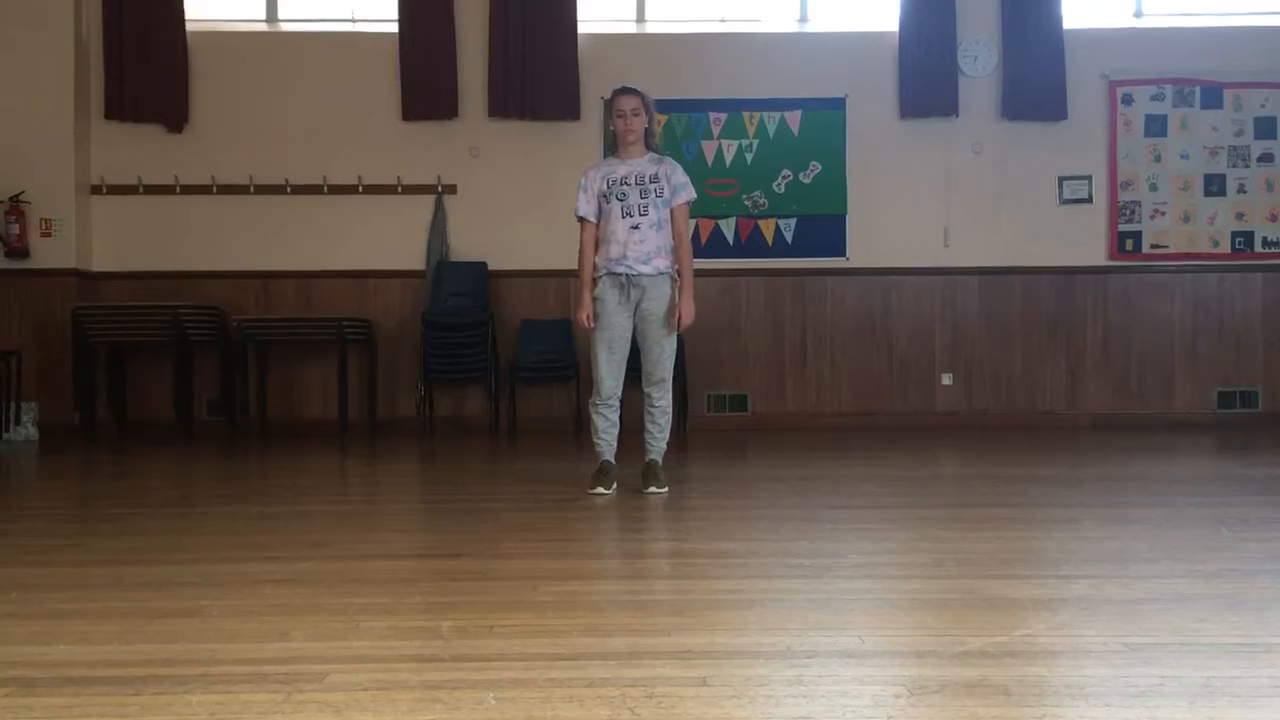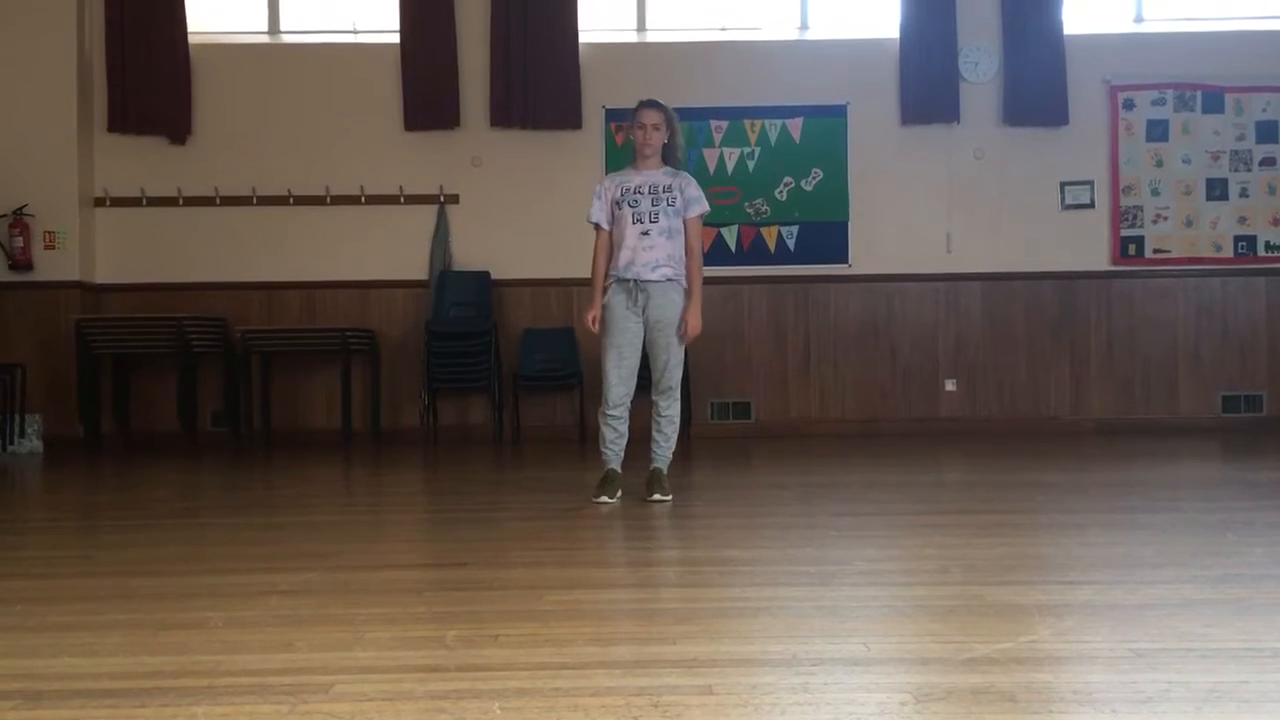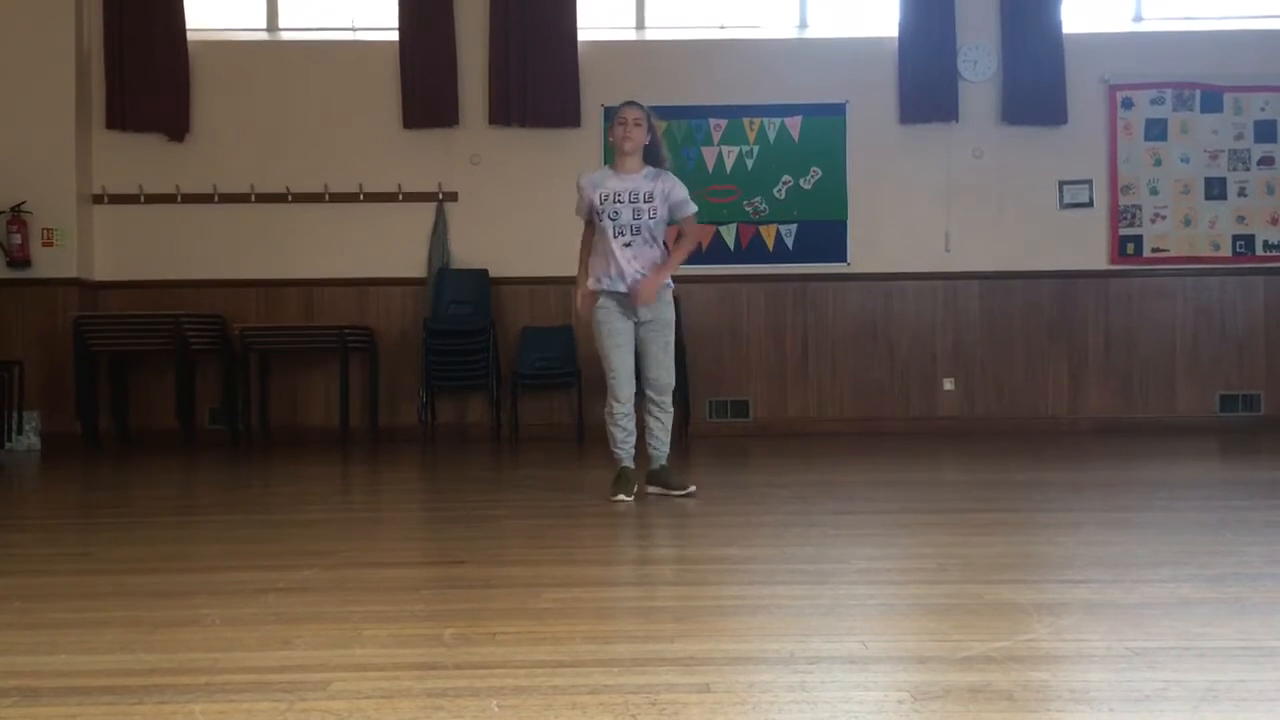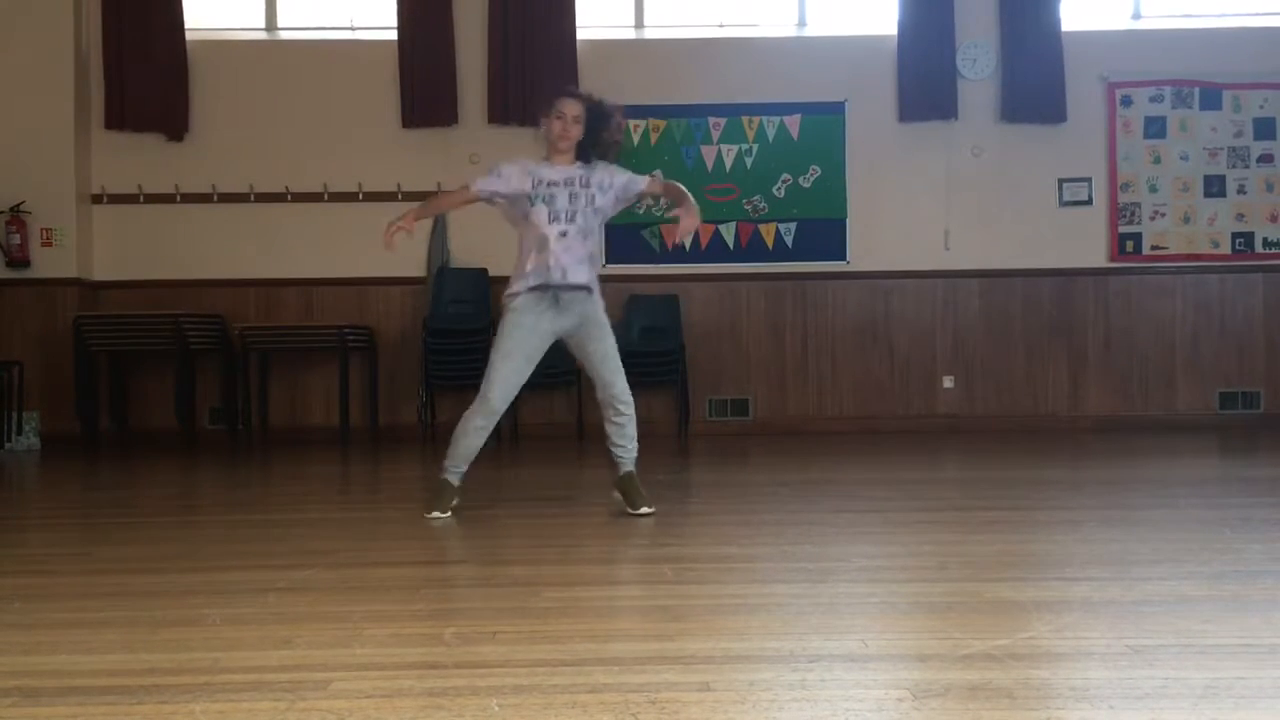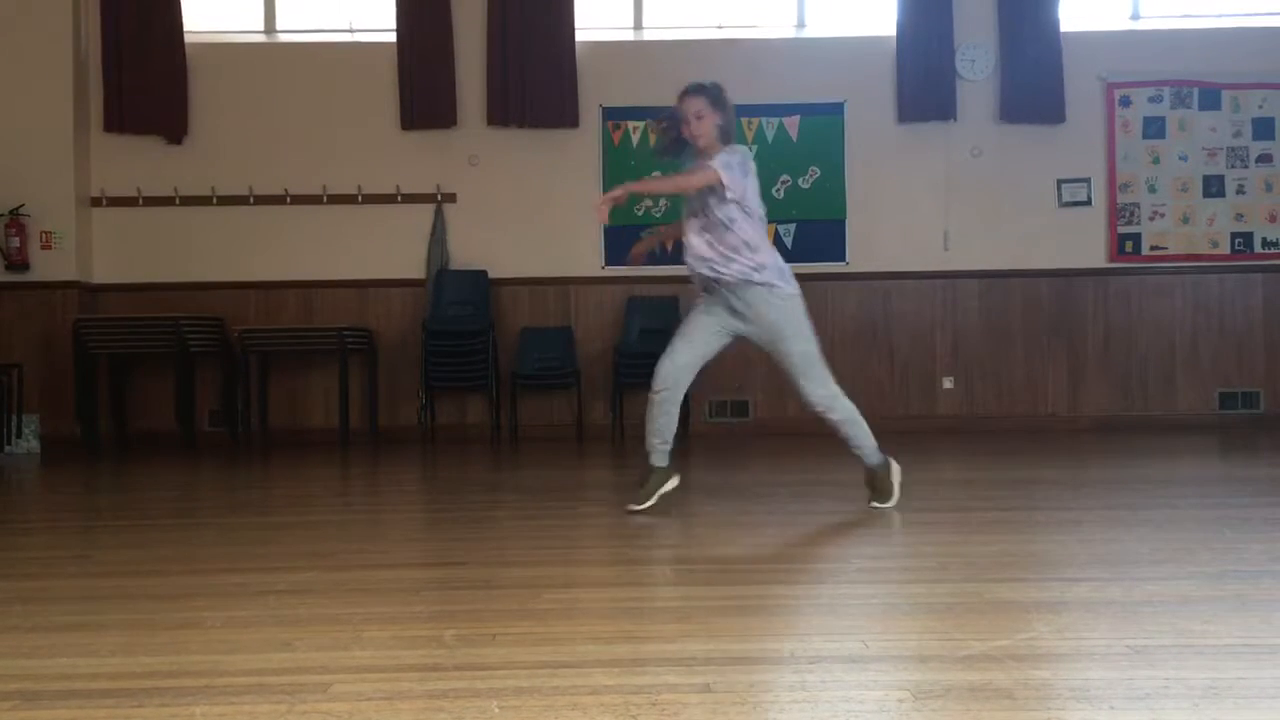
dt=1s
person 1, frame 1
left shoulder: (668, 170)
right shoulder: (596, 176)
left elbow: (682, 236)
right elbow: (588, 239)
left wrist: (686, 293)
right wrist: (585, 294)
left hip: (657, 282)
right hip: (612, 284)
left knee: (658, 379)
right knee: (606, 380)
left ankle: (653, 460)
right ankle: (606, 461)
person 1, frame 2
left shoulder: (683, 184)
right shoulder: (611, 185)
left elbow: (694, 249)
right elbow: (602, 247)
left wrist: (694, 304)
right wrist: (596, 300)
left hip: (668, 291)
right hip: (622, 292)
left knee: (667, 387)
right knee: (615, 387)
left ankle: (659, 468)
right ankle: (612, 468)
person 1, frame 3
left shoulder: (667, 184)
right shoulder: (591, 184)
left elbow: (689, 233)
left wrist: (660, 275)
right wrist: (584, 276)
left hip: (655, 296)
right hip: (609, 297)
left knee: (659, 387)
right knee: (620, 388)
left ankle: (659, 466)
right ankle: (625, 467)
person 1, frame 4
left shoulder: (603, 176)
right shoulder: (517, 174)
left elbow: (663, 187)
right elbow: (460, 196)
left wrist: (687, 204)
right wrist: (410, 216)
left hip: (581, 300)
right hip: (529, 302)
left knee: (615, 389)
right knee: (492, 398)
left ankle: (627, 476)
right ankle: (450, 480)
person 1, frame 5
left shoulder: (735, 159)
right shoulder: (697, 169)
left elbow: (685, 185)
left wrist: (625, 188)
right wrist: (652, 238)
left hip: (767, 293)
right hip: (716, 300)
left knee: (818, 389)
right knee: (666, 380)
left ankle: (878, 463)
right ankle: (658, 470)
